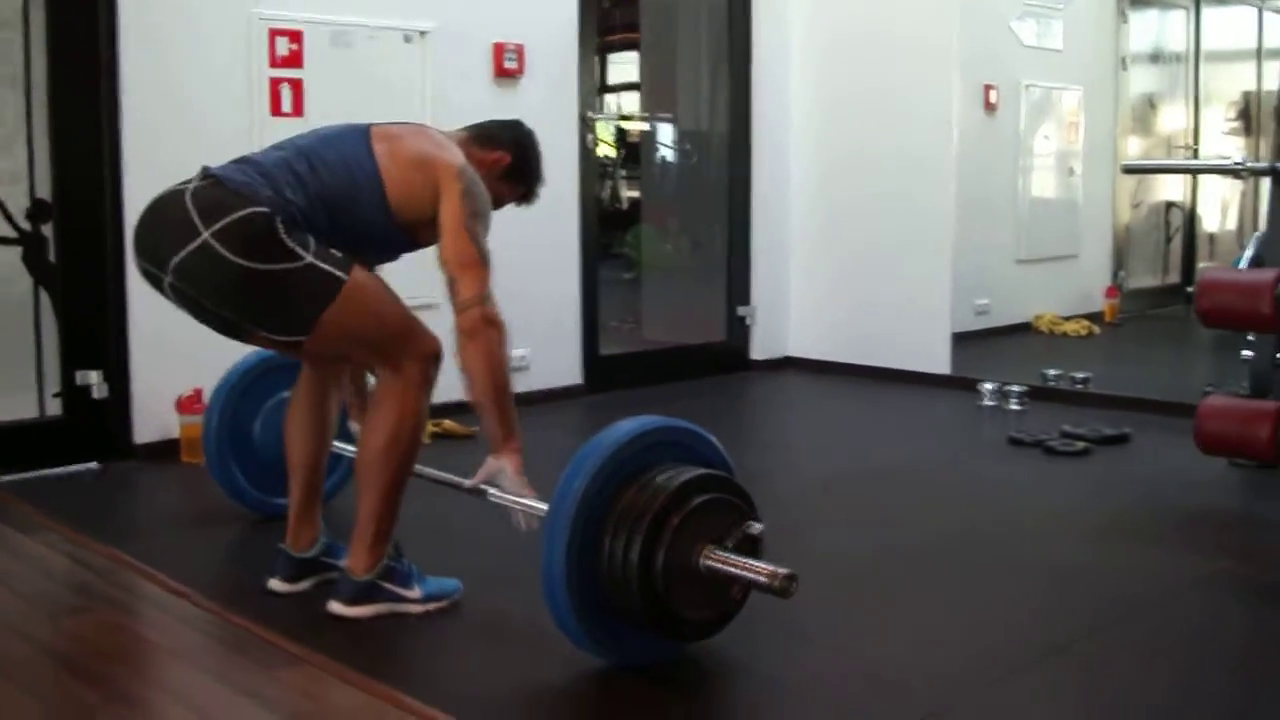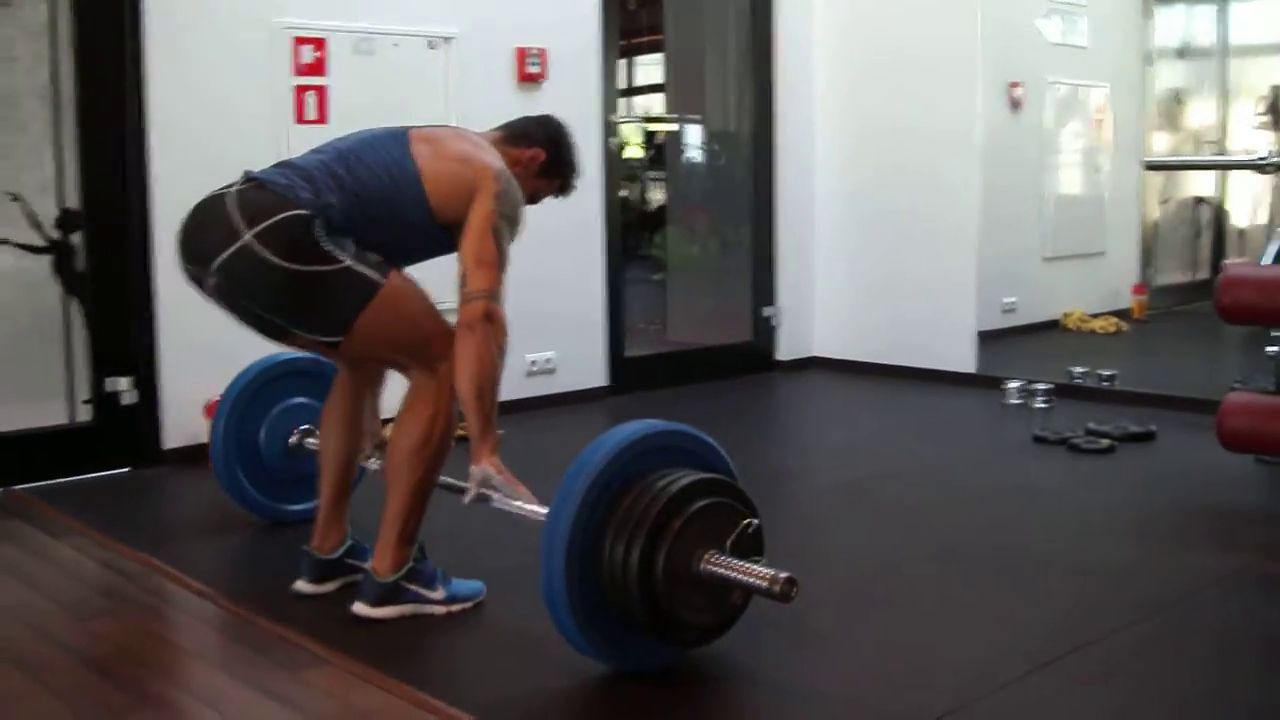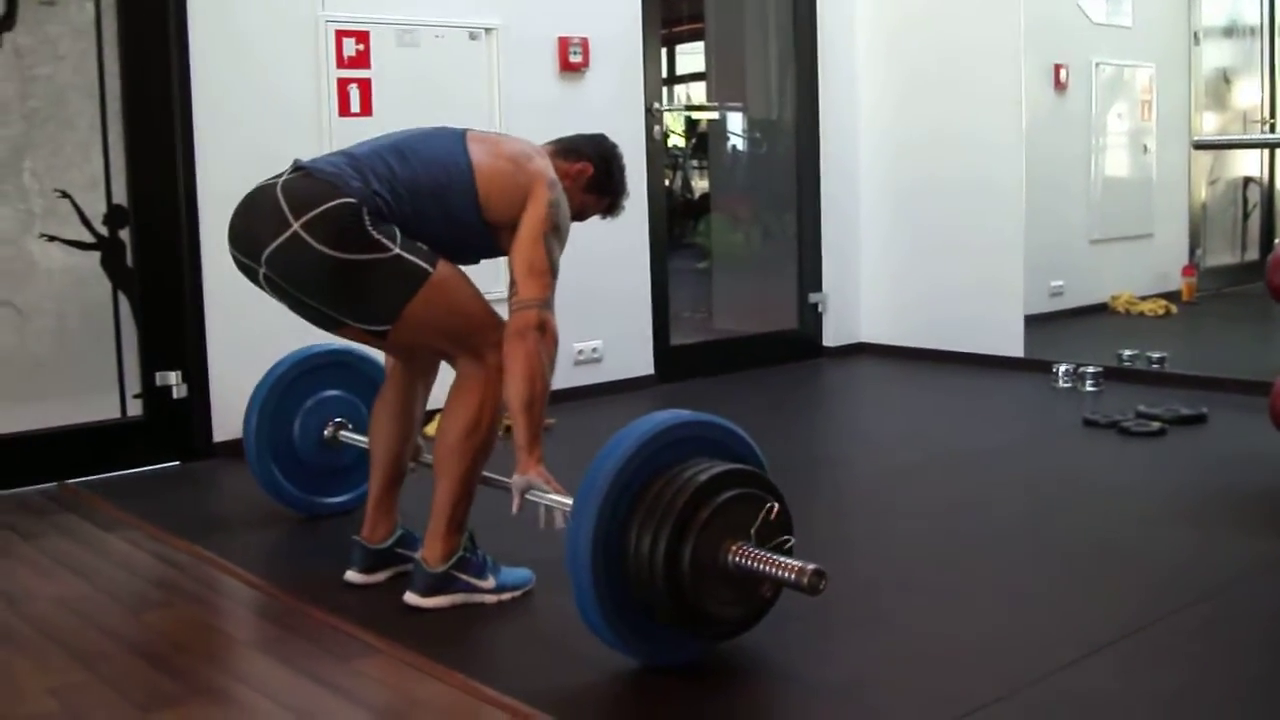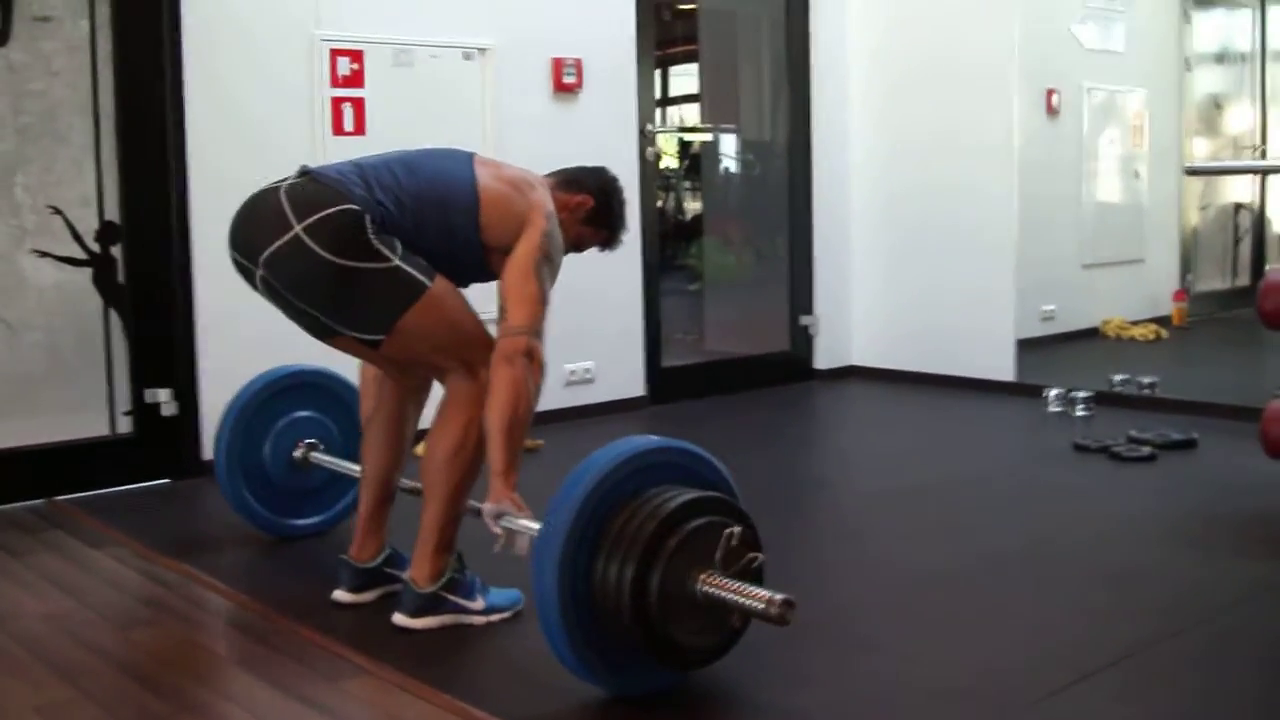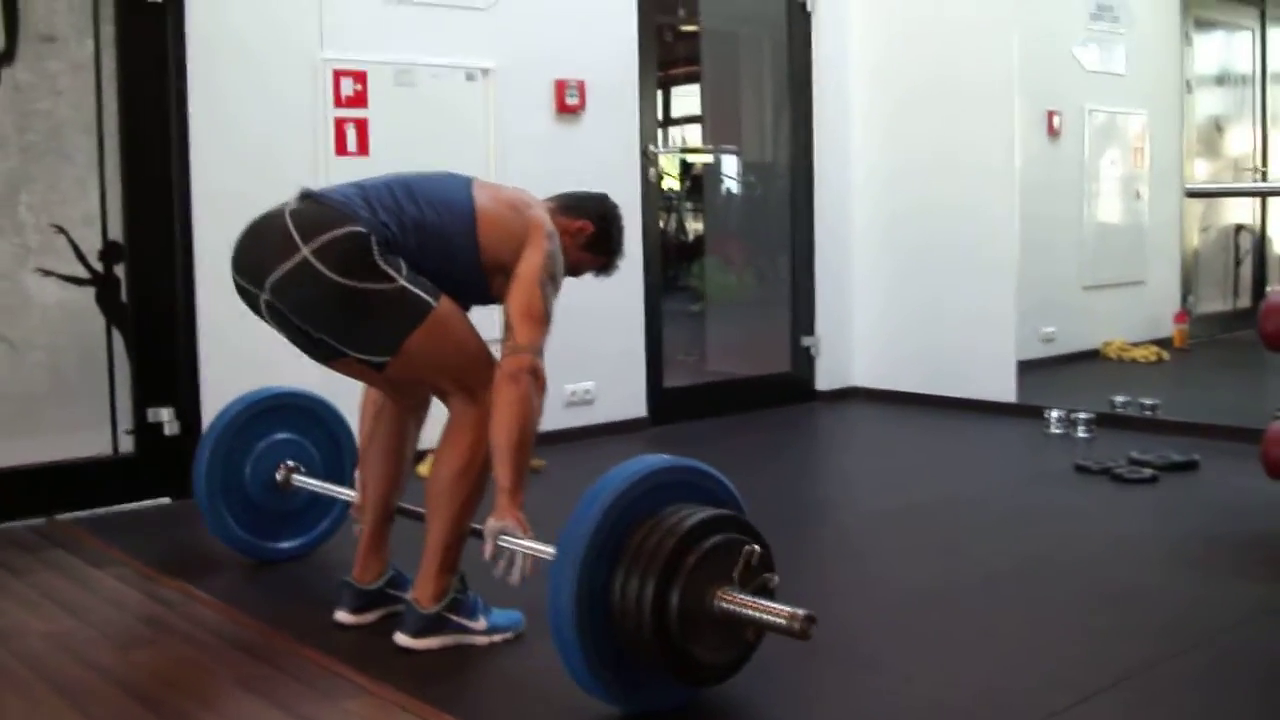
dt=0.5s
person 1, frame 1
left shoulder: (396, 152)
right shoulder: (458, 176)
left elbow: (349, 295)
right elbow: (476, 318)
left wrist: (369, 421)
right wrist: (506, 449)
left hip: (167, 224)
right hip: (230, 239)
left knee: (329, 348)
right knee: (411, 359)
left ankle: (302, 549)
right ankle: (367, 574)
person 1, frame 2
left shoulder: (430, 154)
right shoulder: (494, 180)
left elbow: (374, 294)
right elbow: (479, 316)
left wrist: (368, 427)
right wrist: (484, 451)
left hip: (212, 225)
right hip: (274, 239)
left knee: (364, 358)
right knee: (440, 364)
left ankle: (328, 551)
right ankle: (392, 574)
person 1, frame 3
right shoulder: (543, 187)
left elbow: (409, 302)
right elbow: (531, 324)
right wrist: (529, 457)
left hip: (262, 216)
right hip: (323, 226)
left knee: (419, 348)
right knee: (484, 354)
left ankle: (377, 541)
right ankle: (442, 564)
person 1, frame 4
left shoulder: (481, 191)
right shoulder: (538, 217)
left elbow: (394, 329)
right elbow: (518, 351)
left wrist: (370, 440)
right wrist: (503, 482)
left hip: (263, 219)
right hip: (323, 232)
left knee: (411, 369)
right knee: (474, 371)
left ankle: (366, 560)
right ankle: (430, 584)
person 1, frame 5
left shoulder: (478, 218)
right shoulder: (540, 236)
left elbow: (392, 354)
right elbow: (521, 369)
left wrist: (367, 471)
right wrist: (508, 503)
left hip: (264, 245)
right hip: (330, 253)
left knee: (409, 390)
right knee: (476, 396)
left ankle: (368, 582)
right ankle: (433, 606)
